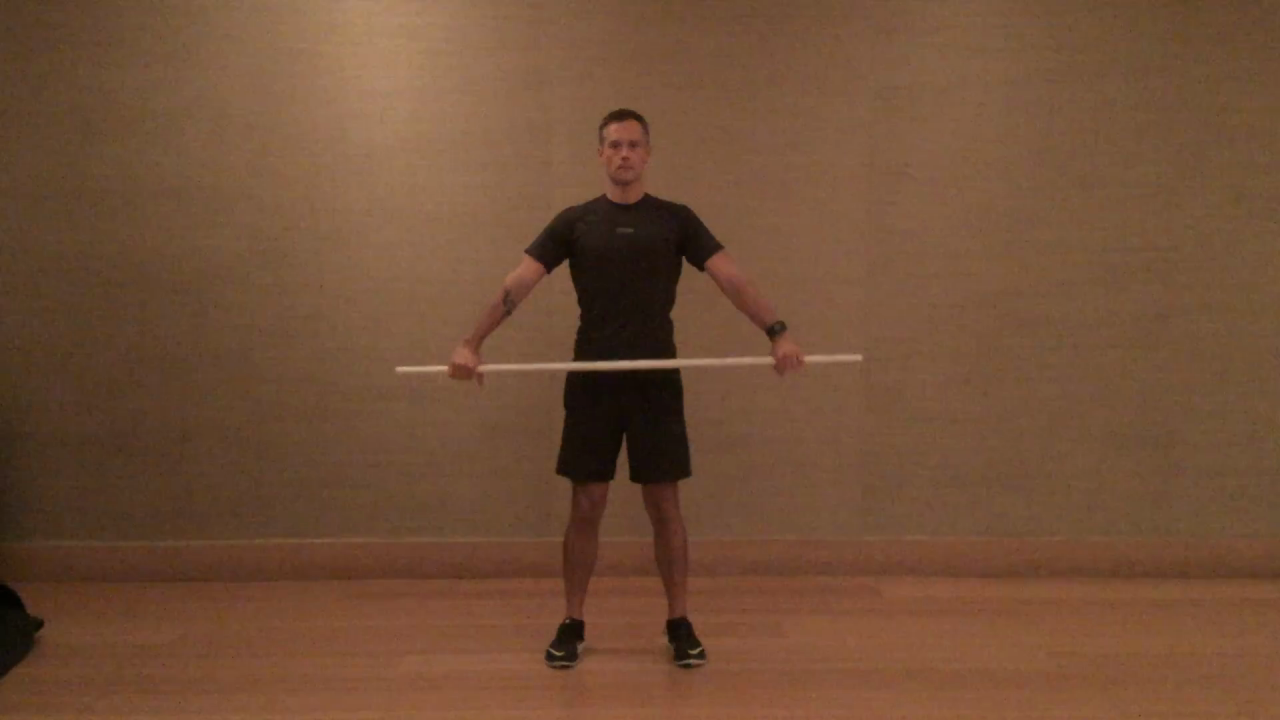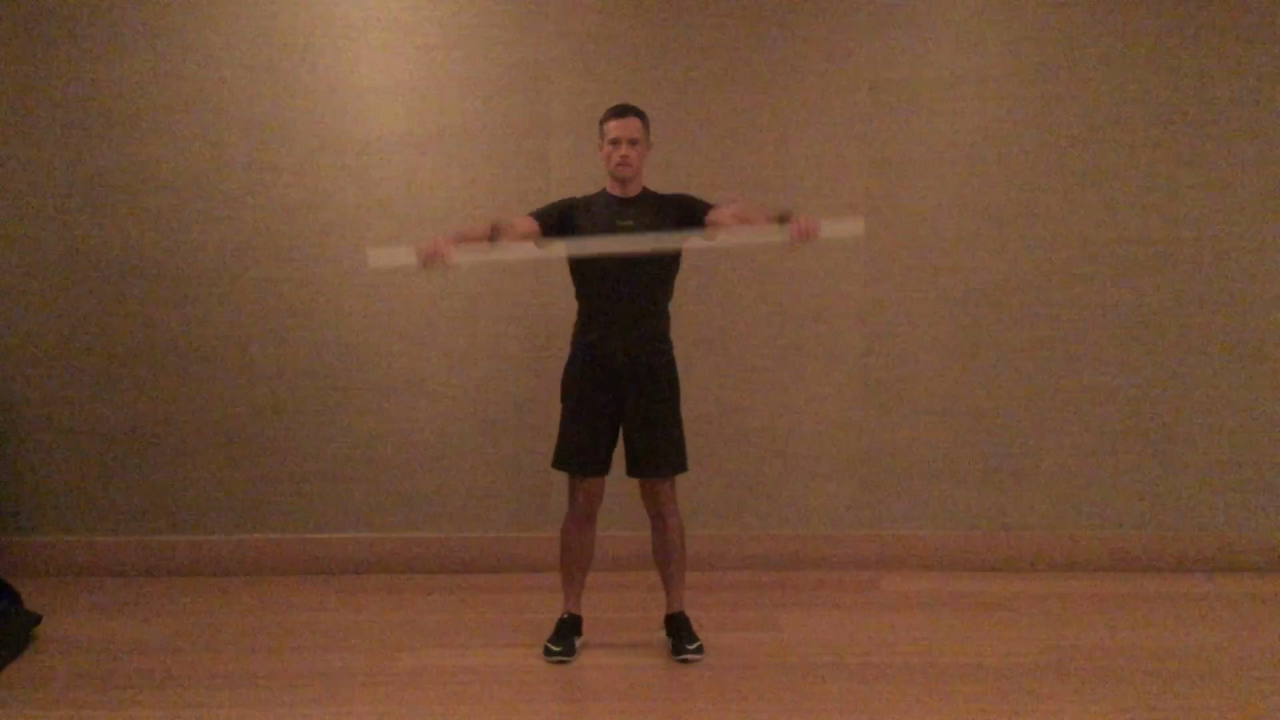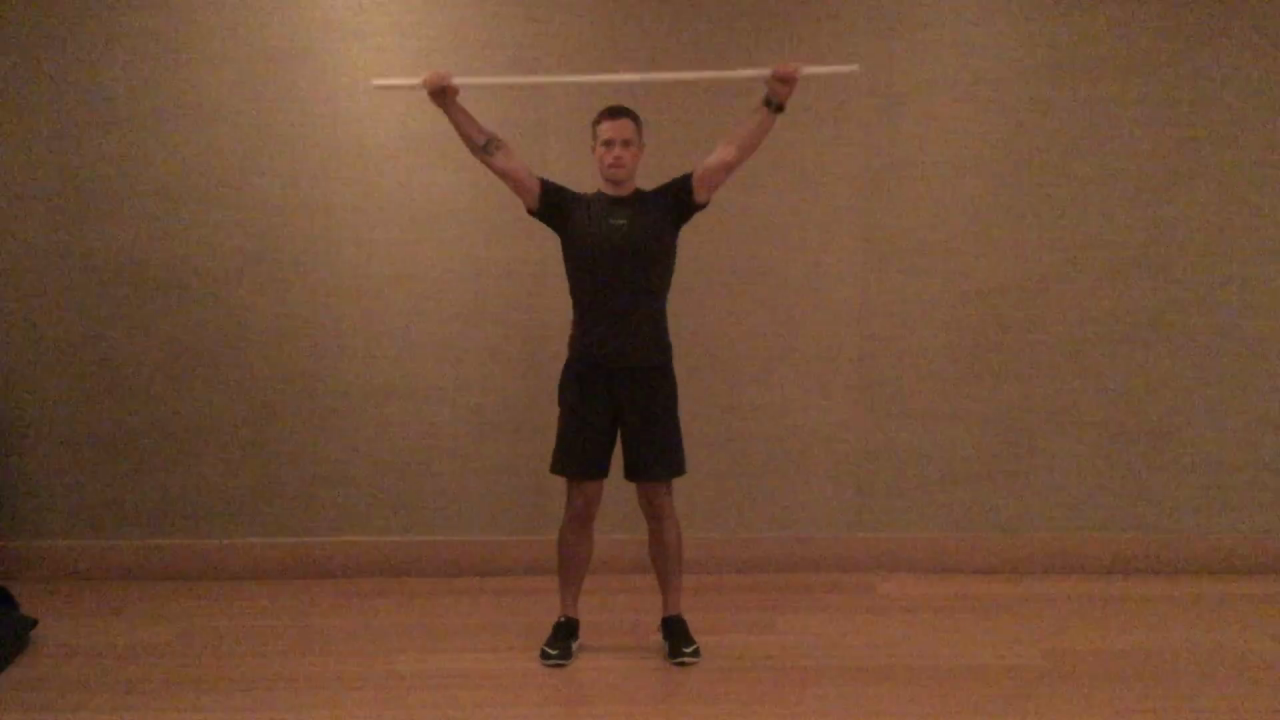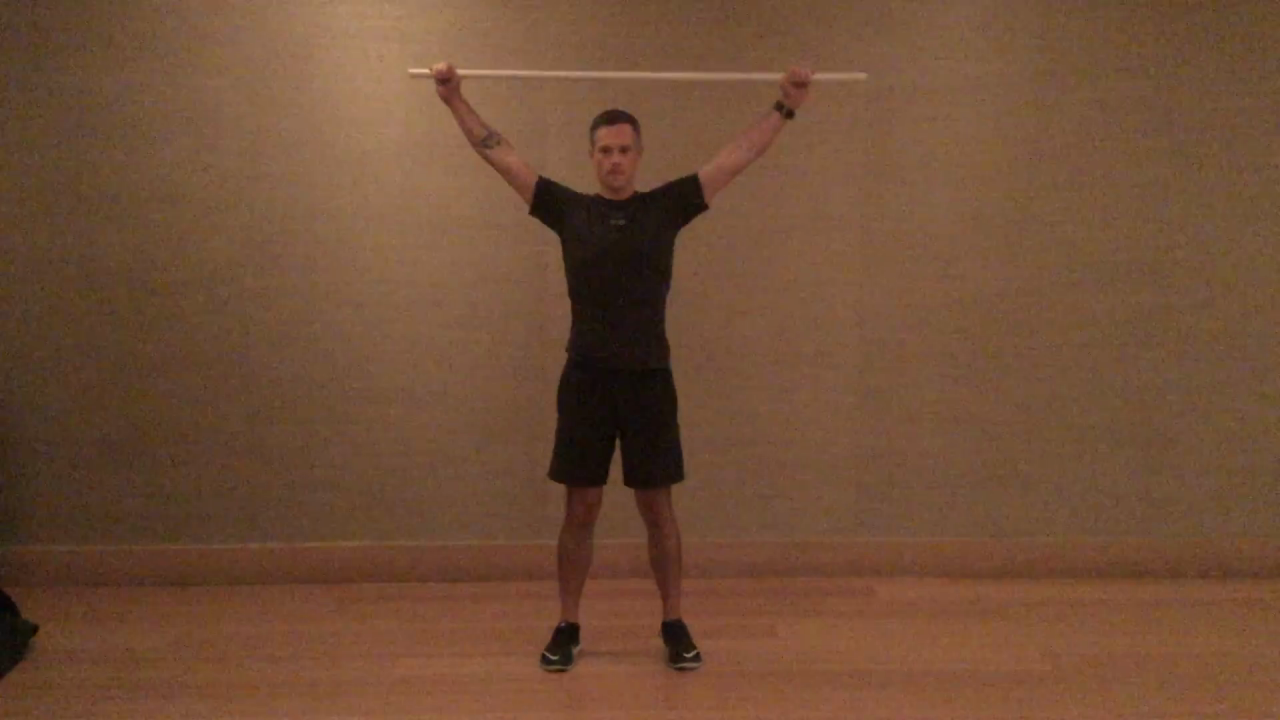
dt=0.3s
person 1, frame 1
left shoulder: (675, 219)
right shoulder: (575, 221)
left elbow: (729, 275)
right elbow: (520, 280)
left wrist: (777, 331)
right wrist: (472, 340)
left hip: (657, 379)
right hip: (591, 379)
left knee: (665, 506)
right knee: (585, 507)
left ankle: (679, 623)
right ankle: (572, 623)
person 1, frame 2
left shoulder: (675, 209)
right shoulder: (574, 211)
left elbow: (734, 219)
right elbow: (513, 227)
left wrist: (784, 222)
right wrist: (456, 239)
left hip: (653, 372)
right hip: (590, 372)
left knee: (662, 499)
right knee: (582, 500)
left ankle: (678, 618)
right ankle: (570, 619)
person 1, frame 3
left shoulder: (668, 205)
right shoulder: (568, 209)
left elbow: (730, 154)
right elbow: (502, 161)
left wrist: (774, 100)
right wrist: (451, 105)
left hip: (650, 374)
right hip: (587, 375)
left knee: (659, 503)
right knee: (580, 504)
left ankle: (674, 619)
right ankle: (567, 621)
person 1, frame 4
left shoulder: (667, 207)
right shoulder: (567, 210)
left elbow: (735, 157)
right elbow: (500, 154)
left wrist: (785, 105)
right wrist: (454, 99)
left hip: (649, 379)
right hip: (586, 380)
left knee: (658, 510)
right knee: (580, 510)
left ankle: (674, 624)
right ankle: (567, 627)
